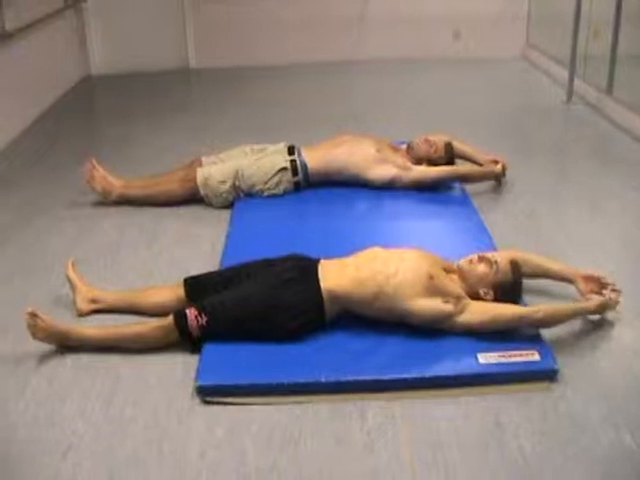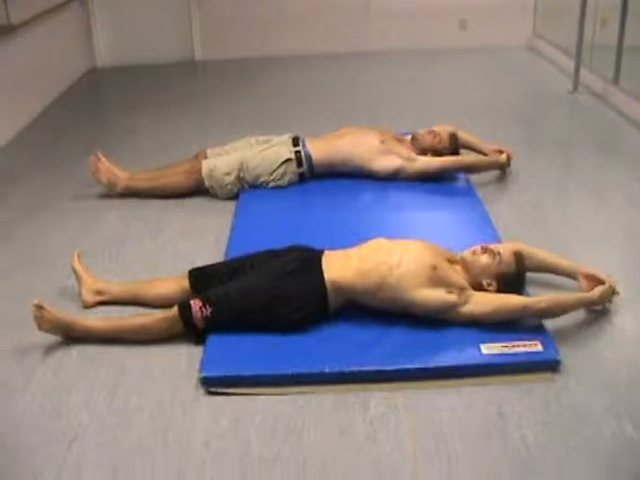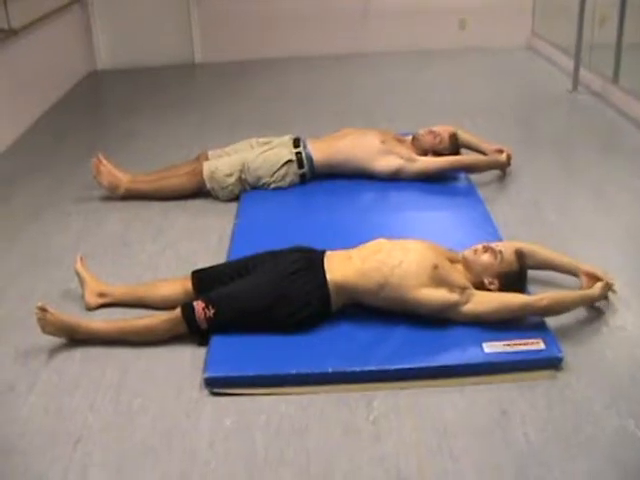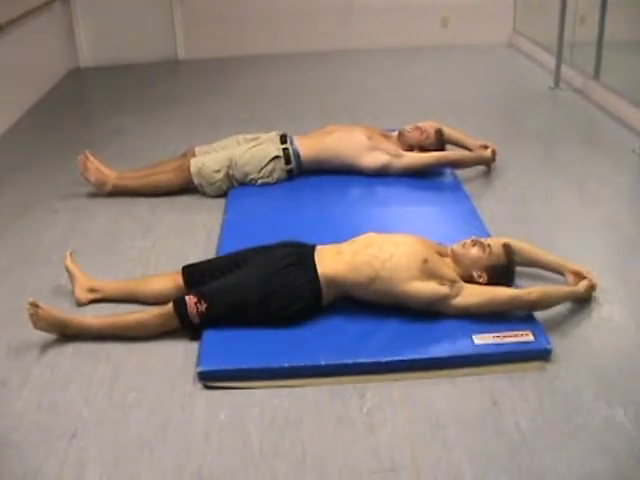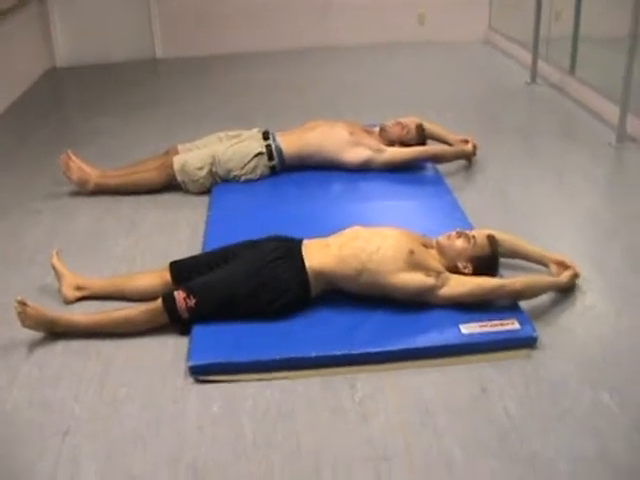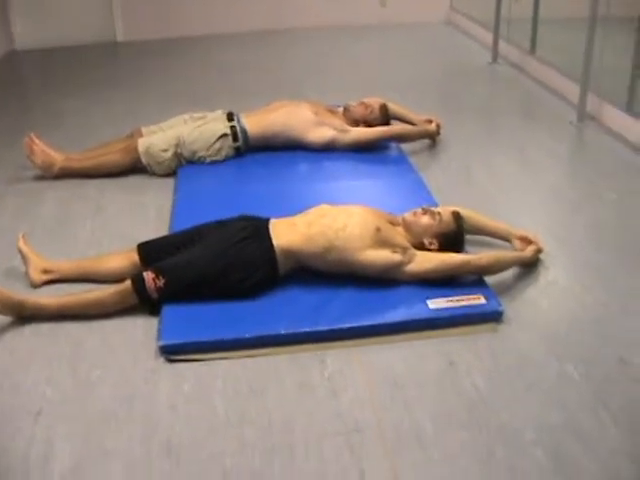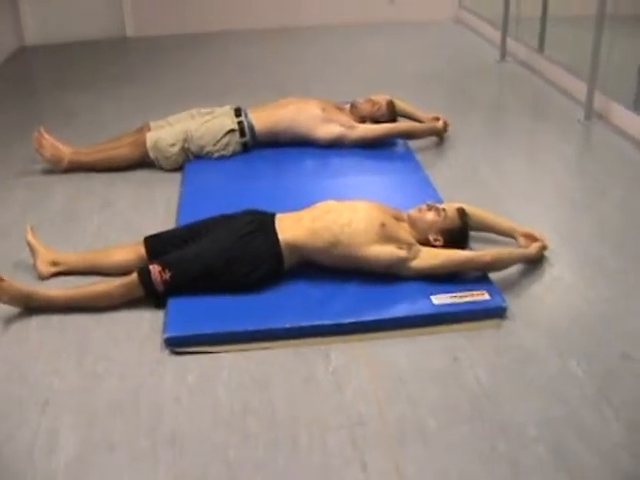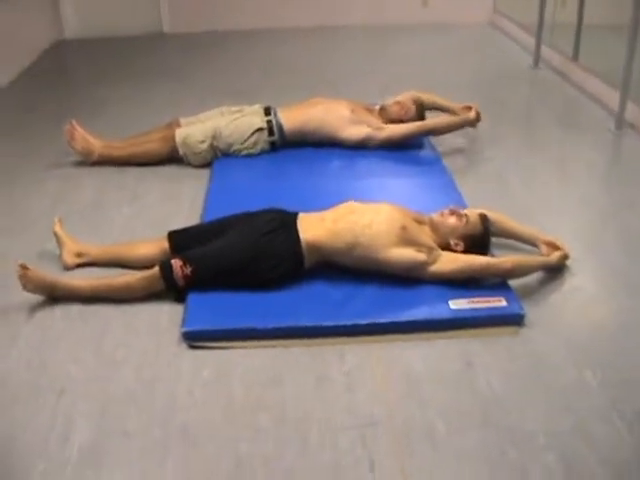
dt=0.3s
person 1, frame 1
left shoulder: (457, 308)
right shoulder: (448, 266)
left elbow: (528, 315)
right elbow: (516, 254)
left wrist: (588, 304)
right wrist: (578, 276)
left hip: (303, 303)
right hip: (305, 267)
left knee: (179, 324)
right knee: (187, 291)
left ankle: (74, 335)
right ankle: (95, 297)
person 1, frame 2
left shoulder: (459, 298)
right shoulder: (451, 260)
left elbow: (529, 306)
right elbow: (522, 247)
left wrist: (589, 298)
right wrist: (580, 272)
left hip: (308, 296)
right hip: (310, 259)
left knee: (185, 316)
right knee: (191, 283)
left ankle: (79, 326)
right ankle: (102, 289)
person 1, frame 3
left shoulder: (462, 298)
right shoulder: (450, 258)
left elbow: (530, 303)
right elbow: (521, 246)
left wrist: (587, 294)
right wrist: (582, 269)
left hip: (309, 295)
right hip: (310, 260)
left knee: (187, 316)
right knee: (192, 284)
left ankle: (83, 329)
right ankle: (104, 291)
person 1, frame 4
left shoulder: (451, 291)
right shoulder: (441, 251)
left elbow: (521, 297)
right elbow: (509, 240)
left wrist: (574, 290)
right wrist: (567, 267)
left hip: (302, 289)
right hip: (303, 254)
left knee: (181, 310)
right knee: (184, 279)
left ankle: (75, 324)
right ankle: (95, 287)
person 1, frame 5
left shoulder: (437, 282)
right shoulder: (427, 244)
left elbow: (504, 288)
right elbow: (494, 232)
left wrist: (555, 280)
right wrist: (550, 260)
left hip: (289, 283)
right hip: (288, 248)
left knee: (168, 307)
right knee: (171, 275)
left ankle: (63, 322)
right ankle: (81, 284)
person 1, frame 6
left shoulder: (404, 258)
right shoulder: (391, 220)
left elbow: (472, 263)
right elbow: (460, 210)
left wrist: (520, 254)
right wrist: (513, 234)
left hip: (258, 261)
right hip: (258, 227)
left knee: (137, 288)
right knee: (140, 256)
right ankle: (49, 267)
person 1, frame 7
left shoulder: (408, 255)
right shoulder: (398, 217)
left elbow: (475, 259)
right elbow: (463, 207)
left wrist: (524, 253)
right wrist: (518, 232)
left hip: (264, 256)
right hip: (263, 221)
left knee: (143, 281)
right knee: (146, 249)
right ankle: (56, 260)
person 1, frame 8
left shoulder: (428, 258)
right shoulder: (420, 220)
left elbow: (494, 265)
right elbow: (487, 213)
left wrist: (547, 260)
right wrist: (540, 239)
left hip: (285, 254)
right hip: (286, 221)
left knee: (167, 274)
right knee: (169, 245)
left ankle: (64, 287)
right ankle: (82, 252)
person 2, frame 1
left shoulder: (402, 172)
right shoulder: (395, 147)
left elbow: (448, 171)
right elbow: (445, 138)
left wrist: (489, 172)
right wrist: (486, 159)
left hip: (287, 172)
right hip: (286, 152)
left knee: (196, 183)
right knee: (198, 166)
left ankle: (118, 192)
right ankle: (122, 186)
person 2, frame 2
left shoulder: (405, 163)
right shoulder: (401, 139)
left elbow: (450, 161)
right elbow: (452, 127)
left wrist: (494, 162)
right wrist: (489, 148)
left hip: (293, 164)
right hip: (291, 143)
left knee: (201, 176)
right knee: (203, 157)
left ankle: (123, 184)
right ankle: (128, 177)
person 2, frame 3
left shoulder: (406, 162)
right shoulder: (401, 140)
left elbow: (453, 161)
right elbow: (451, 127)
left wrist: (496, 162)
right wrist: (491, 149)
left hip: (293, 164)
right hip: (291, 144)
left knee: (204, 176)
right knee: (204, 159)
left ankle: (125, 187)
right ankle: (129, 179)
person 2, frame 4
left shoulder: (393, 158)
right shoulder: (388, 135)
left elbow: (439, 159)
right elbow: (437, 124)
left wrist: (480, 158)
right wrist: (476, 144)
left hip: (281, 161)
right hip: (279, 140)
left knee: (191, 173)
right knee: (192, 156)
left ankle: (113, 183)
right ankle: (117, 175)
person 2, frame 5
left shoulder: (374, 154)
right shoulder: (369, 131)
left elbow: (421, 151)
right elbow: (418, 119)
left wrist: (462, 152)
right wrist: (456, 139)
left hip: (263, 157)
right hip: (261, 137)
left knee: (174, 171)
right knee: (174, 153)
left ankle: (95, 182)
right ankle: (98, 174)
person 2, frame 6
left shoulder: (340, 134)
right shoulder: (334, 110)
left elbow: (384, 132)
right elbow: (383, 99)
left wrist: (426, 131)
right wrist: (420, 120)
left hip: (228, 138)
right hip: (226, 118)
left knee: (139, 153)
right knee: (139, 135)
left ankle: (61, 166)
right ankle: (64, 157)
person 2, frame 7
left shoulder: (347, 130)
right shoulder: (341, 108)
left elbow: (391, 129)
right elbow: (390, 99)
left wrist: (431, 129)
right wrist: (427, 117)
left hip: (236, 134)
right hip: (233, 114)
left knee: (147, 148)
right knee: (147, 130)
left ankle: (69, 160)
right ankle: (73, 151)
person 2, frame 8
left shoulder: (375, 132)
right shoulder: (370, 109)
left elbow: (419, 128)
right elbow: (418, 94)
left wrist: (463, 120)
right wrist: (458, 108)
left hip: (265, 133)
right hip: (263, 113)
left knee: (178, 144)
right knee: (176, 127)
left ankle: (100, 152)
right ankle: (104, 145)
